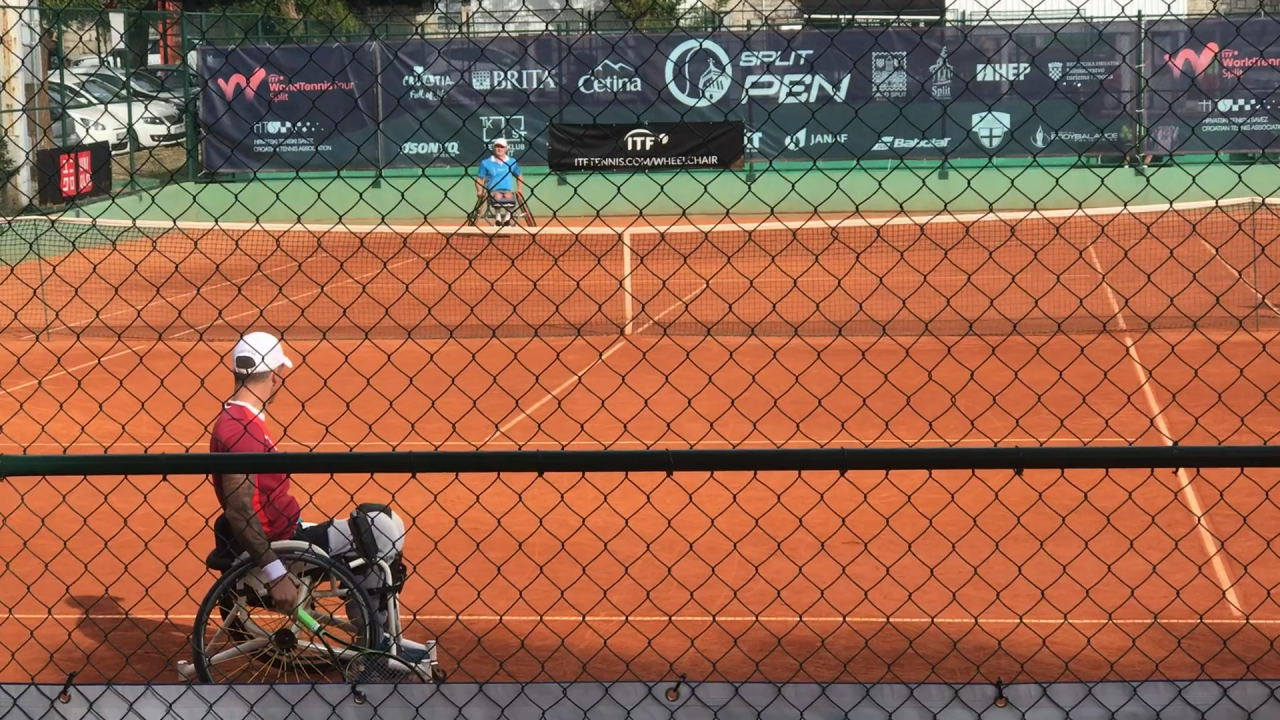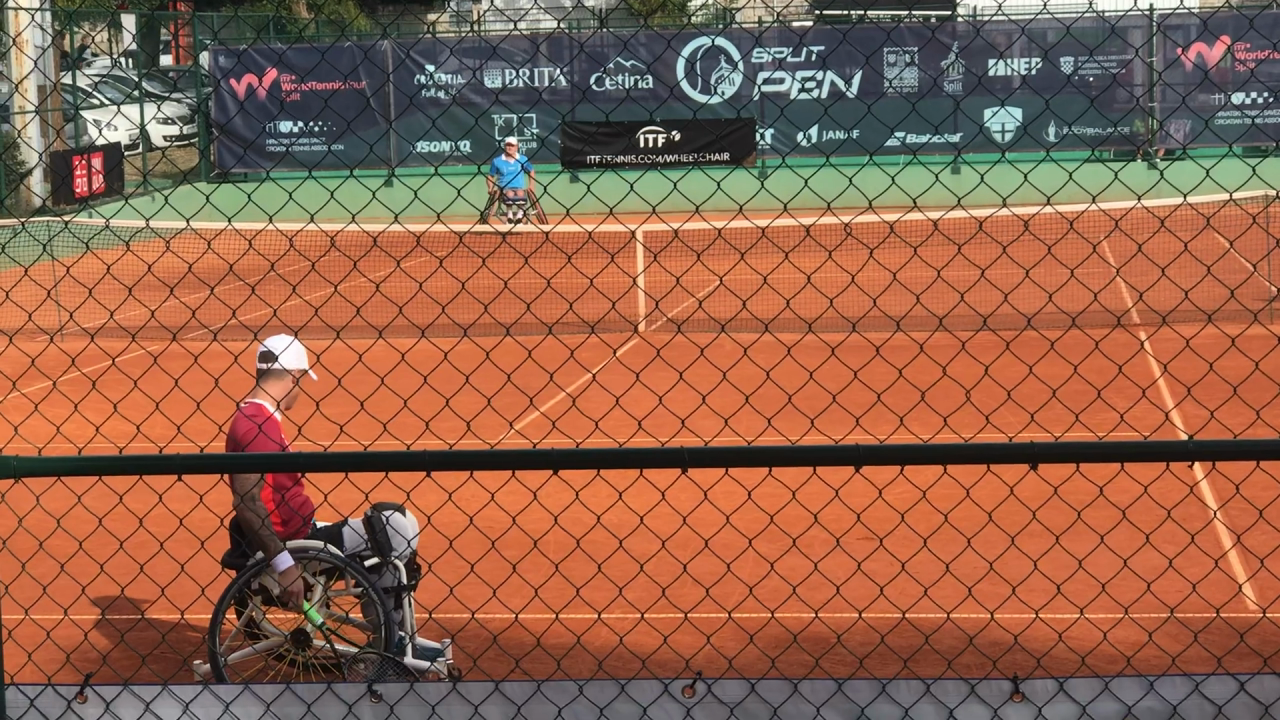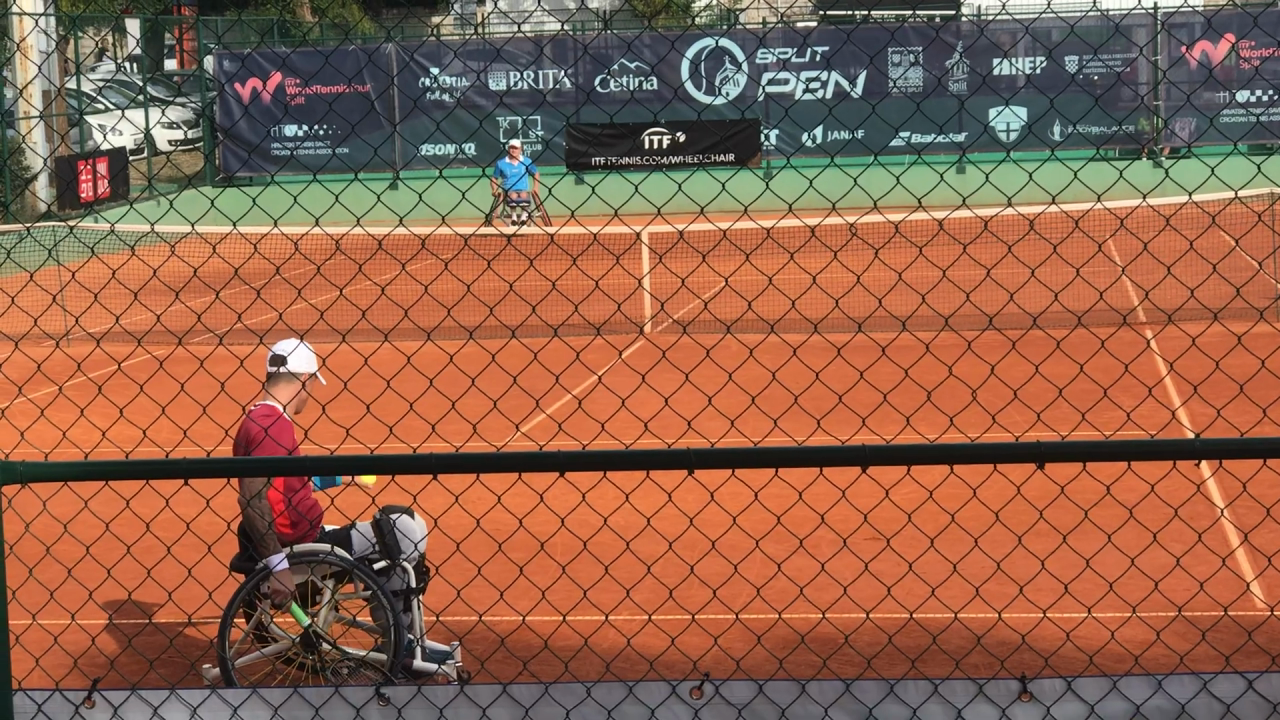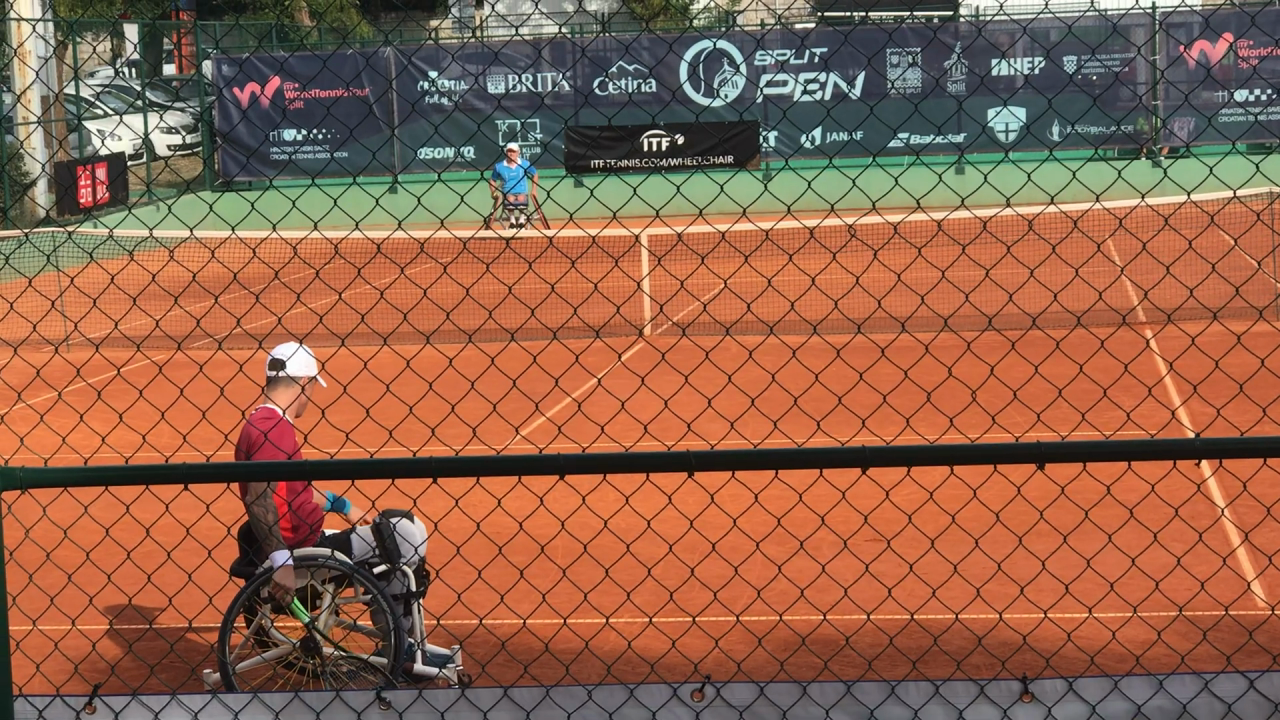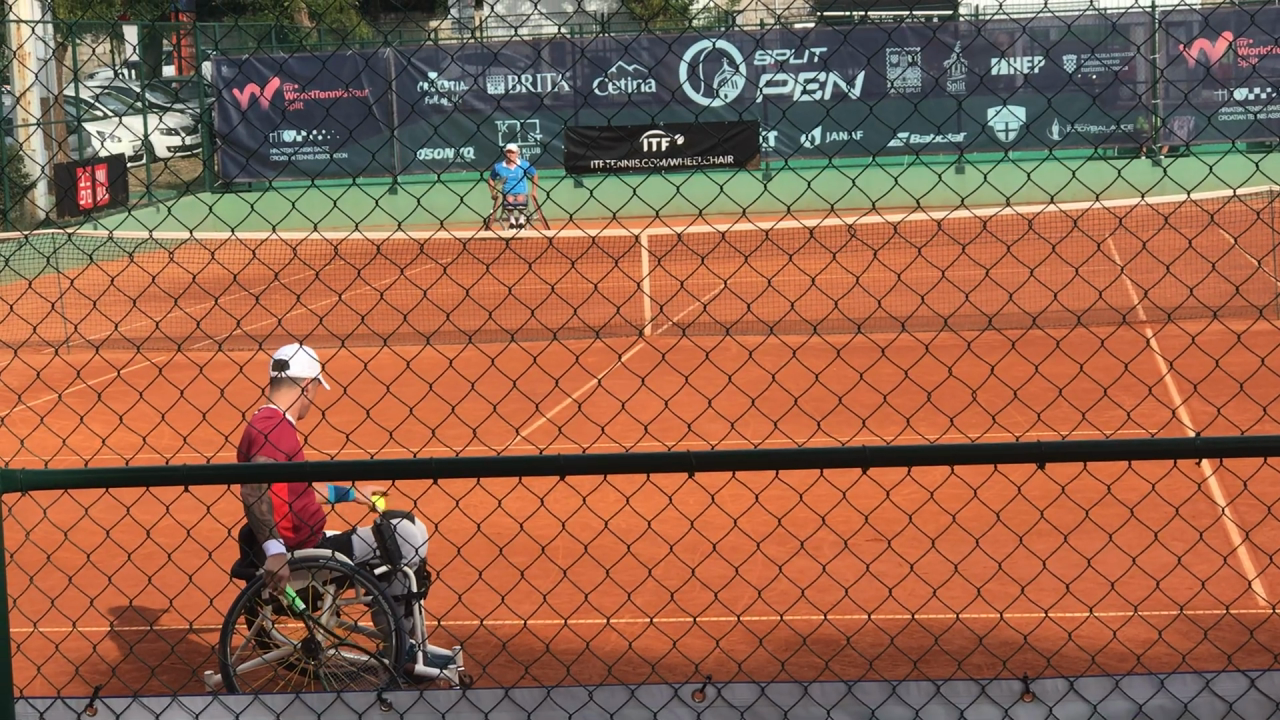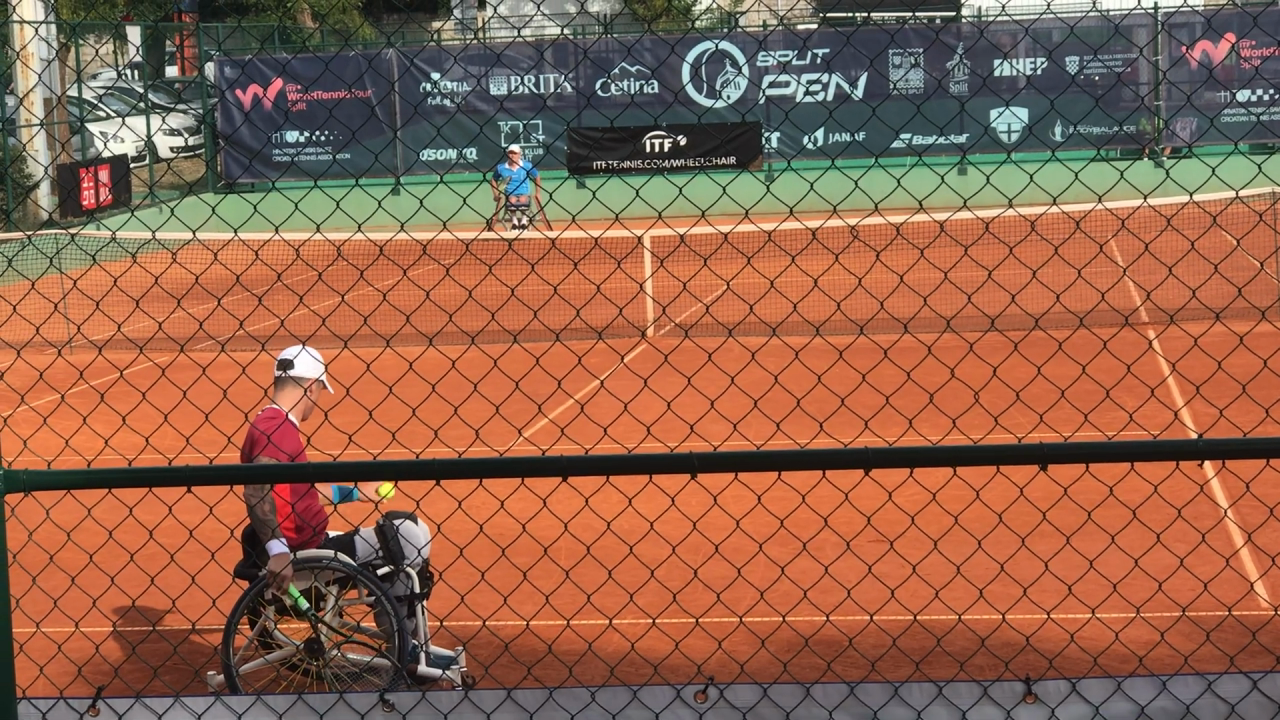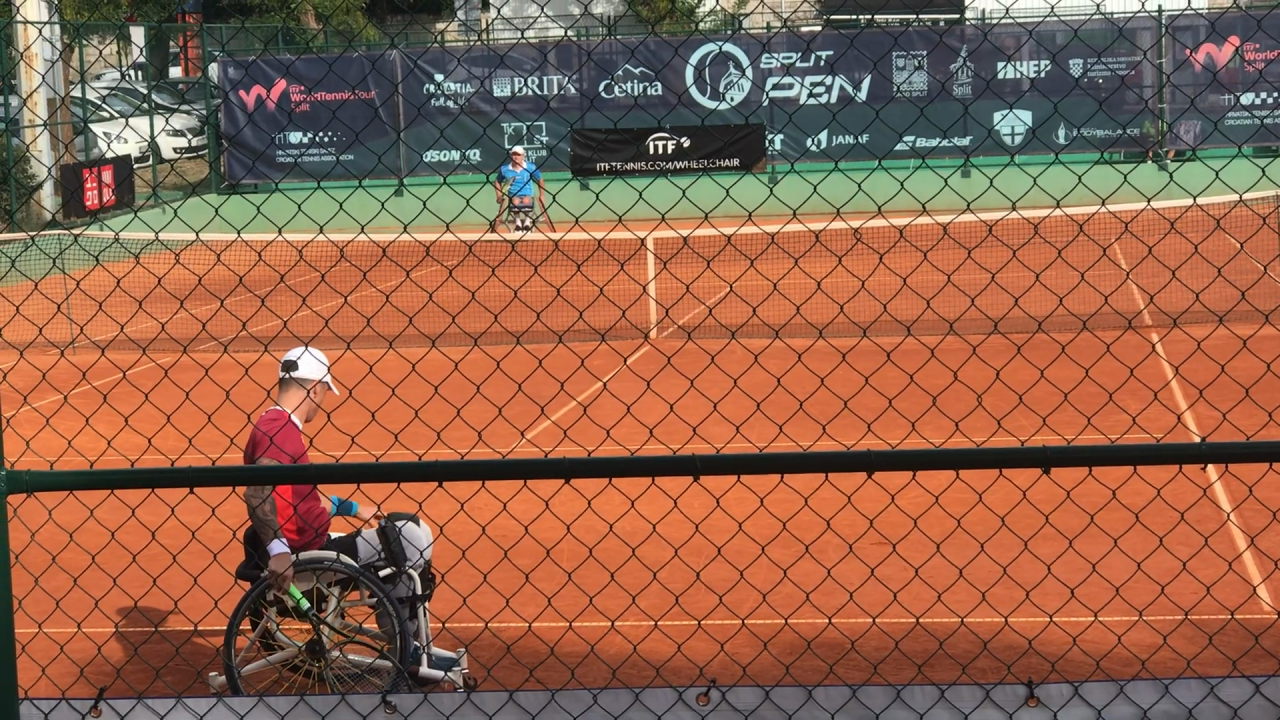
dt=0.3s
person 1, frame 1
left shoulder: (242, 419)
right shoulder: (241, 428)
right elbow: (238, 511)
right wrist: (276, 573)
left hip: (282, 534)
right hip: (277, 544)
left knee: (377, 522)
right knee: (384, 528)
person 1, frame 2
left shoulder: (256, 417)
right shoulder: (257, 423)
right elbow: (246, 502)
right wrist: (284, 564)
left hip: (294, 534)
right hip: (292, 543)
left knee: (387, 521)
right knee: (398, 526)
person 1, frame 3
left shoulder: (261, 419)
right shoulder: (271, 423)
right elbow: (252, 496)
left wrist: (336, 477)
right wrist: (278, 562)
left hip: (295, 541)
right hip: (299, 544)
right knee: (405, 528)
left ankle: (403, 639)
person 1, frame 4
left shoulder: (264, 422)
right shoulder: (273, 427)
right elbow: (259, 500)
left wrist: (343, 506)
right wrist: (281, 561)
left hip: (302, 543)
right hip: (300, 551)
right knee: (407, 531)
person 1, frame 5
left shoulder: (268, 423)
right shoulder: (275, 427)
right elbow: (254, 492)
left wrist: (349, 493)
right wrist: (275, 549)
left hip: (303, 544)
right hip: (300, 551)
right knee: (408, 532)
person 1, frame 6
left shoulder: (272, 423)
right shoulder: (278, 427)
right elbow: (257, 493)
left wrist: (353, 492)
right wrist: (277, 549)
left hip: (310, 545)
right hip: (305, 553)
right knee: (410, 533)
person 1, frame 7
left shoulder: (277, 424)
right shoulder: (281, 428)
right elbow: (258, 492)
left wrist: (351, 508)
right wrist: (278, 549)
left hip: (308, 548)
right hip: (305, 555)
right knee: (412, 535)
